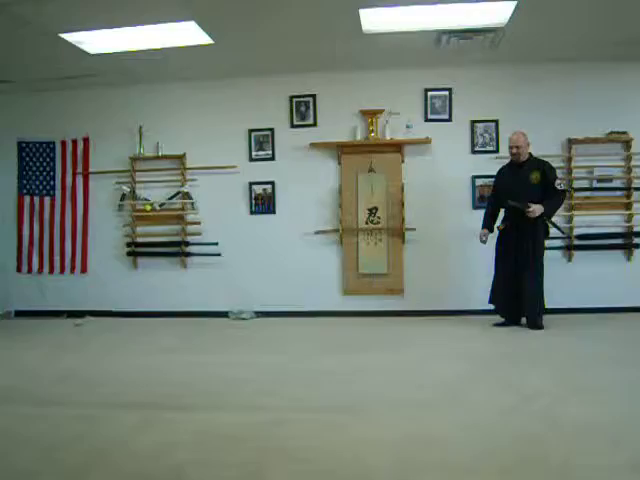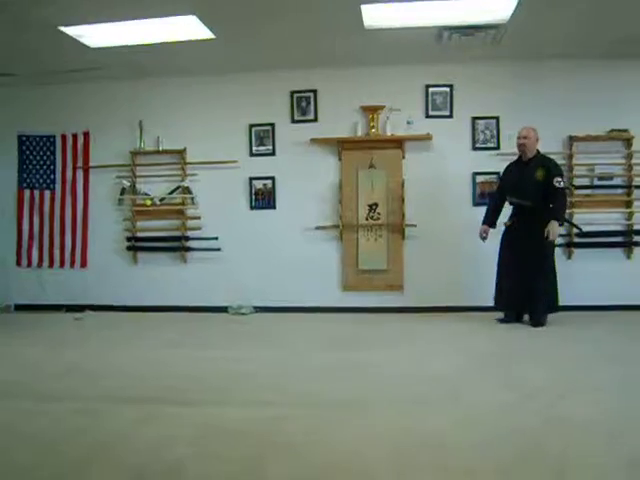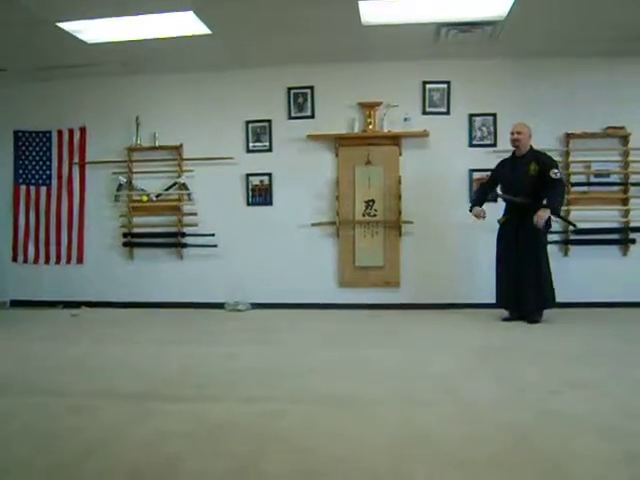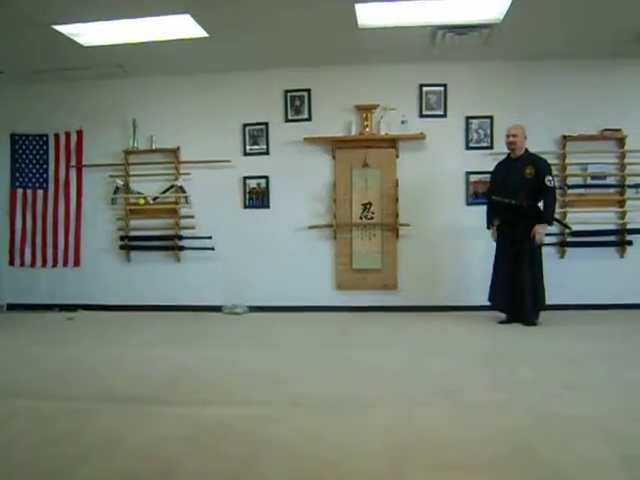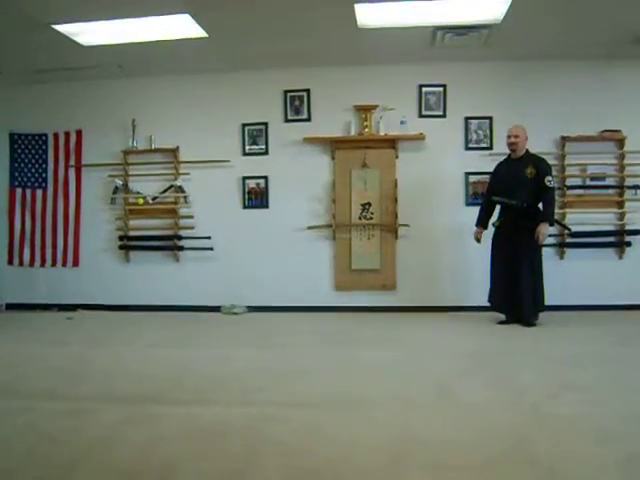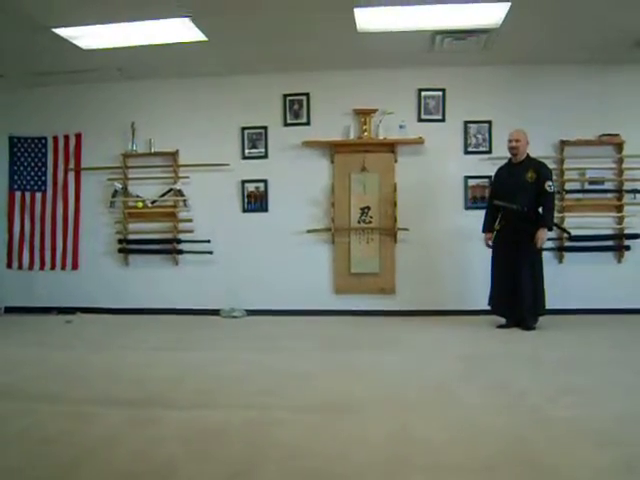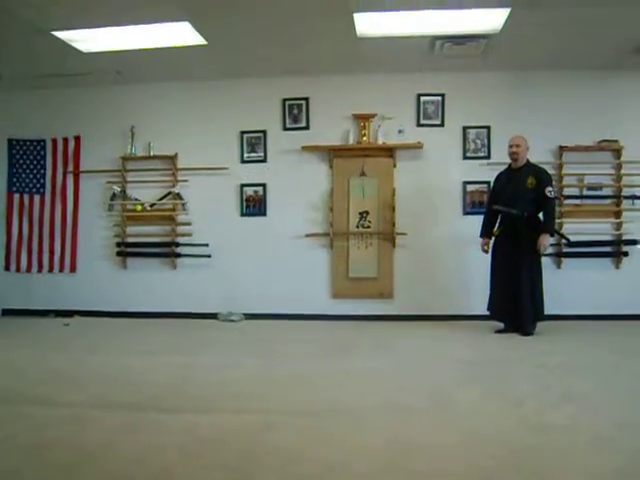
dt=0.4s
person 1, frame 1
left shoulder: (543, 168)
right shoulder: (504, 172)
left elbow: (559, 195)
right elbow: (494, 201)
left wrist: (543, 208)
right wrist: (486, 226)
left hip: (533, 227)
right hip: (509, 227)
left knee: (531, 271)
right knee: (506, 271)
left ankle: (534, 317)
right ankle: (511, 315)
person 1, frame 2
left shoulder: (549, 166)
right shoulder: (511, 168)
left elbow: (559, 195)
right elbow: (498, 196)
left wrist: (555, 221)
right wrist: (488, 222)
left hip: (540, 224)
right hip: (517, 222)
left knee: (540, 268)
right knee: (510, 266)
left ankle: (539, 313)
right ankle: (513, 311)
person 1, frame 3
left shoulder: (542, 160)
right shoulder: (504, 165)
left elbow: (557, 187)
right elbow: (487, 186)
left wrist: (548, 209)
right wrist: (476, 205)
left hip: (534, 220)
right hip: (510, 219)
left knee: (534, 264)
right knee: (508, 264)
left ankle: (534, 310)
right ankle: (516, 309)
person 1, frame 4
left shoulder: (538, 164)
right shoulder: (501, 167)
left elbow: (549, 195)
right elbow: (492, 197)
left wrist: (543, 223)
right wrist: (492, 224)
left hip: (529, 223)
right hip: (506, 224)
left knee: (528, 268)
right knee: (505, 268)
left ankle: (530, 313)
right ankle: (512, 312)
person 1, frame 5
left shoulder: (539, 164)
right shoulder: (501, 167)
left elbow: (548, 195)
right elbow: (490, 197)
left wrist: (545, 222)
right wrist: (481, 224)
left hip: (529, 224)
right hip: (505, 223)
left knee: (528, 268)
right knee: (504, 268)
left ankle: (529, 313)
right ankle: (511, 312)
person 1, frame 6
left shoulder: (539, 169)
right shoulder: (502, 172)
left elbow: (548, 200)
right elbow: (493, 203)
left wrist: (544, 227)
right wrist: (488, 229)
left hip: (529, 228)
right hip: (506, 228)
left knee: (529, 272)
right knee: (504, 272)
left ankle: (529, 317)
right ankle: (511, 316)
person 1, frame 7
left shoulder: (539, 175)
right shoulder: (501, 177)
left elbow: (549, 206)
right elbow: (492, 208)
left wrist: (546, 233)
right wrist: (486, 235)
left hip: (529, 234)
right hip: (505, 233)
left knee: (528, 278)
right knee: (504, 278)
left ankle: (528, 323)
right ankle: (510, 321)
